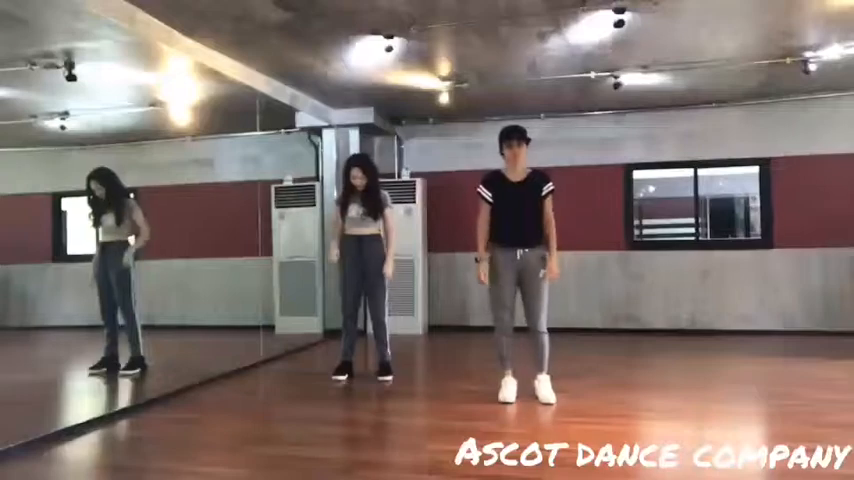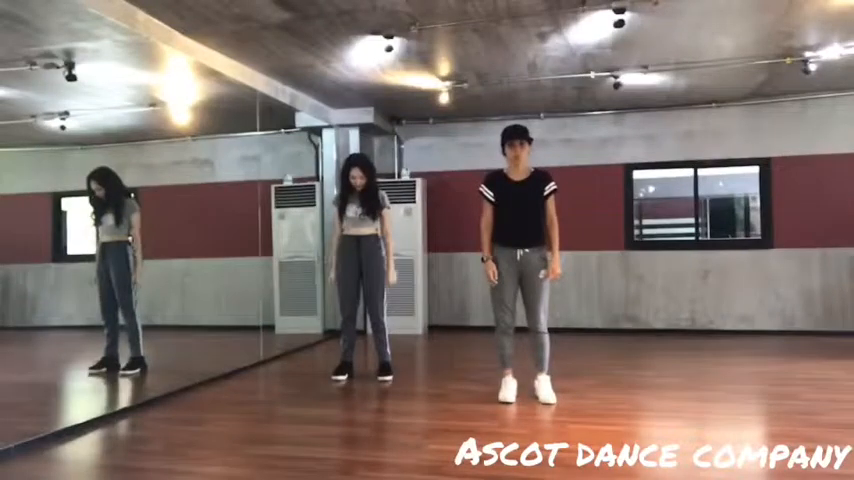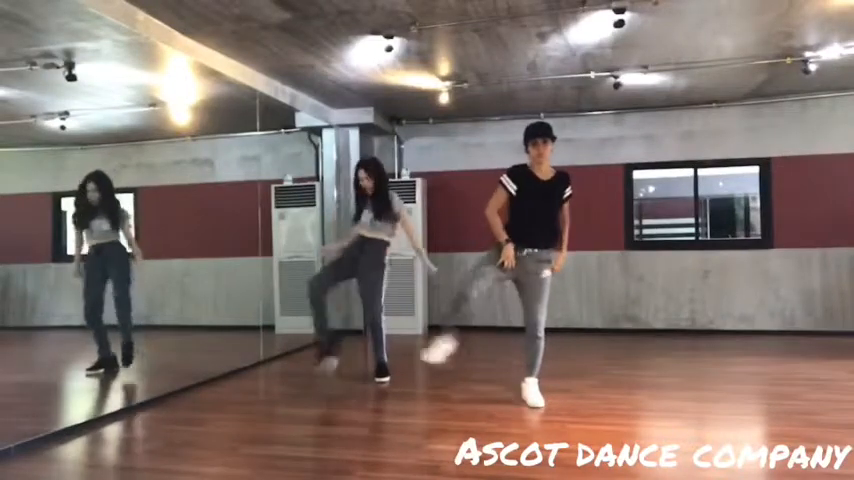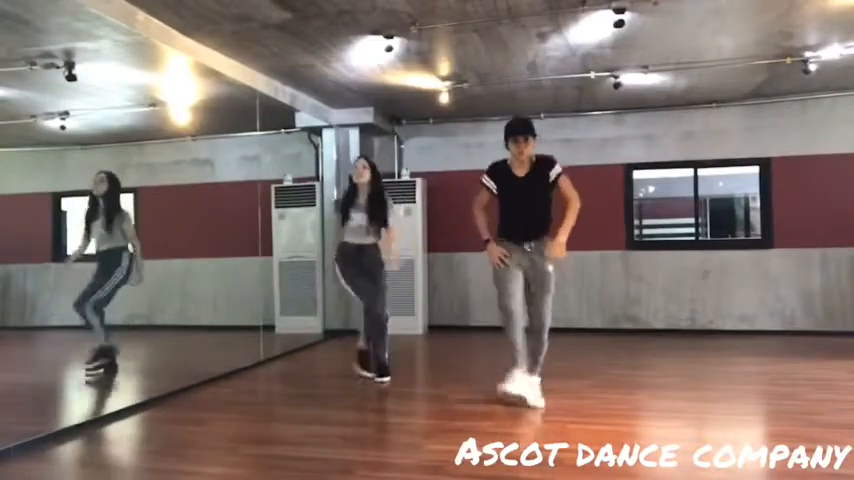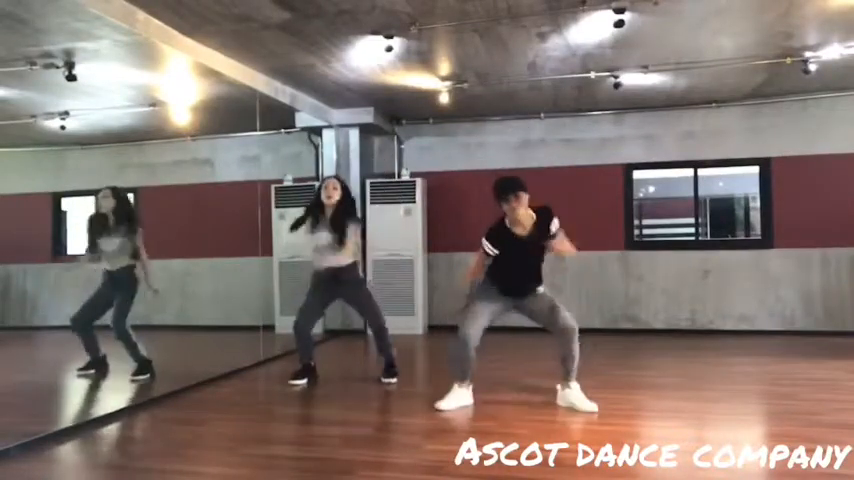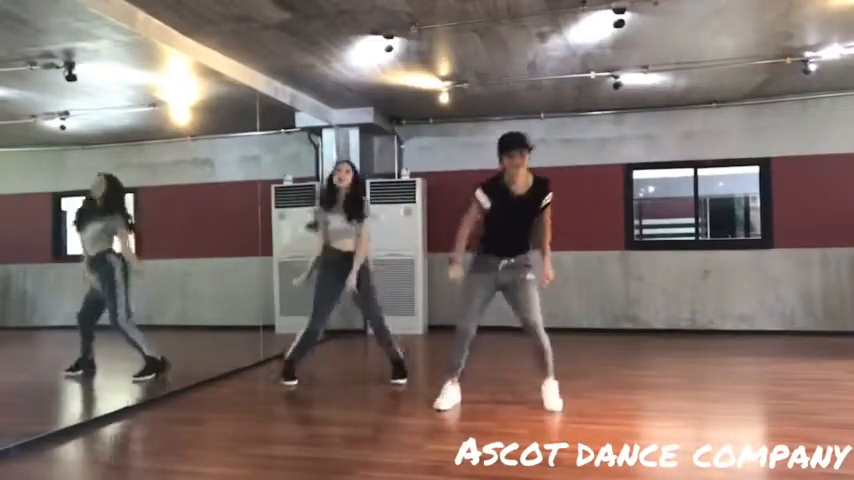
dt=0.7s
person 1, frame 1
left shoulder: (541, 180)
right shoulder: (491, 181)
left elbow: (548, 219)
right elbow: (484, 221)
left wrist: (553, 256)
right wrist: (481, 259)
left hip: (534, 255)
right hip: (502, 255)
left knee: (538, 321)
right knee: (503, 320)
left ankle: (542, 378)
right ankle: (508, 378)
person 1, frame 2
left shoulder: (543, 179)
right shoulder: (493, 181)
left elbow: (551, 220)
right elbow: (486, 223)
left wrist: (555, 257)
right wrist: (487, 259)
left hip: (535, 255)
right hip: (503, 256)
left knee: (539, 321)
right knee: (504, 321)
left ankle: (542, 378)
right ankle: (508, 378)
person 1, frame 3
left shoulder: (563, 181)
right shoulder: (515, 174)
left elbow: (564, 217)
right elbow: (491, 210)
left wrist: (563, 251)
right wrist: (506, 243)
left hip: (540, 258)
right hip: (511, 252)
left knee: (536, 324)
right knee: (465, 292)
left ankle: (531, 382)
right ankle: (446, 339)
person 1, frame 4
left shoulder: (548, 166)
right shoulder: (496, 172)
left elbow: (574, 202)
right elbow: (478, 208)
left wrist: (561, 237)
right wrist: (489, 242)
left hip: (540, 251)
right hip: (508, 251)
left knee: (541, 320)
right knee: (511, 309)
left ankle: (533, 377)
right ankle: (519, 372)
person 1, frame 5
left shoulder: (545, 217)
right shoulder: (497, 234)
left elbow: (567, 249)
right elbow: (478, 267)
left wrist: (564, 247)
right wrist: (469, 301)
left hip: (531, 292)
right hip: (493, 291)
left knee: (568, 327)
right knee: (467, 335)
left ankle: (568, 389)
right ankle: (462, 389)
person 1, frame 6
left shoulder: (541, 188)
right shoulder: (491, 188)
left elbow: (543, 226)
right elbow: (468, 224)
left wrist: (547, 262)
right wrist: (455, 262)
left hip: (519, 264)
right hip: (486, 264)
left knee: (533, 324)
right knee: (466, 327)
left ankle: (549, 383)
right ankle: (452, 383)
person 2, frame 1
left shoulder: (381, 197)
right shoulder: (344, 198)
left elbow: (389, 229)
left wrist: (389, 258)
right wrist: (335, 244)
left hip: (373, 248)
right hip: (350, 249)
left knee: (377, 309)
right knee: (349, 308)
left ankle: (384, 361)
right ankle: (346, 361)
person 2, frame 2
left shoulder: (379, 197)
right shoulder: (342, 198)
left elbow: (386, 232)
right elbow: (338, 231)
left wrist: (391, 265)
right wrist: (334, 263)
left hip: (371, 249)
right hip: (347, 250)
left knee: (376, 309)
right knee: (347, 309)
left ankle: (385, 361)
right ankle: (346, 361)
person 2, frame 3
left shoulder: (391, 201)
right shoulder: (363, 200)
left elbow: (410, 231)
left wrist: (424, 258)
right wrist: (339, 246)
left hip: (374, 254)
right hip: (355, 250)
left knee: (372, 311)
right knee: (316, 286)
left ankle: (380, 363)
right ankle: (327, 343)
person 2, frame 4
left shoulder: (382, 202)
right shoulder: (346, 201)
left elbow: (388, 235)
right elbow: (342, 230)
left wrist: (389, 253)
right wrist: (339, 256)
left hip: (371, 257)
right hip: (348, 256)
left knee: (380, 311)
right knee: (372, 301)
left ankle: (382, 363)
right ankle: (364, 350)
person 2, frame 5
left shoulder: (349, 220)
right shoulder: (314, 219)
left elbow: (349, 250)
left wrist: (331, 259)
left hip: (349, 276)
right hip: (323, 278)
left knee: (377, 322)
right knee: (301, 324)
left ankle: (389, 364)
right ankle: (308, 367)
person 2, frame 6
left shoulder: (362, 206)
right shoulder: (325, 206)
left elbow: (364, 242)
right elbow: (323, 241)
left wrist: (353, 272)
right wrist: (308, 271)
left hip: (358, 264)
right hip: (332, 265)
left knee: (375, 318)
right knee: (317, 321)
left ankle: (397, 362)
right ankle: (290, 363)
person 3, frame 1
left shoulder: (127, 205)
right shoulder: (100, 208)
left elbow: (145, 233)
right elbow: (100, 237)
left wrist: (131, 250)
right wrist: (95, 262)
left hip: (119, 254)
right hip: (103, 256)
left knee: (126, 307)
right knee: (107, 309)
left ankle: (137, 358)
right ankle: (110, 357)
person 3, frame 2
left shoulder: (128, 205)
right shoulder: (101, 208)
left elbow: (136, 237)
right elbow: (100, 238)
left wrist: (137, 267)
right wrist: (97, 265)
left hip: (120, 254)
right hip: (103, 256)
left knee: (127, 307)
right knee: (107, 310)
left ankle: (137, 358)
right ankle: (110, 357)
person 3, frame 3
left shoulder: (118, 212)
right shoulder: (82, 213)
left elbow: (130, 238)
right elbow: (79, 241)
left wrist: (137, 254)
right wrist: (77, 264)
left hip: (116, 255)
right hip: (93, 259)
left knee: (122, 301)
right knee: (91, 311)
left ankle: (127, 343)
right ankle: (106, 357)
person 3, frame 4
left shoulder: (119, 214)
right shoulder: (92, 213)
left elbow: (134, 242)
right elbow: (85, 244)
left wrist: (138, 270)
right wrist: (72, 257)
left hip: (118, 262)
right hip: (103, 264)
left knee: (84, 304)
right knee: (93, 309)
left ankle: (104, 348)
right ankle: (107, 359)
person 3, frame 5
left shoulder: (130, 229)
right shoulder: (98, 227)
left elbow: (142, 255)
right elbow: (95, 255)
left wrist: (147, 282)
left hip: (126, 280)
right hip: (109, 281)
left knee: (119, 325)
right knee: (79, 321)
left ankle: (144, 363)
right ankle: (98, 360)
person 3, frame 6
left shoulder: (112, 216)
right shoulder: (86, 212)
left elbow: (126, 247)
right elbow: (85, 247)
left wrist: (138, 269)
right wrist: (88, 270)
left hip: (110, 266)
right hip: (97, 269)
left knee: (120, 319)
right knee: (85, 317)
left ankle: (154, 362)
right ankle: (86, 361)
